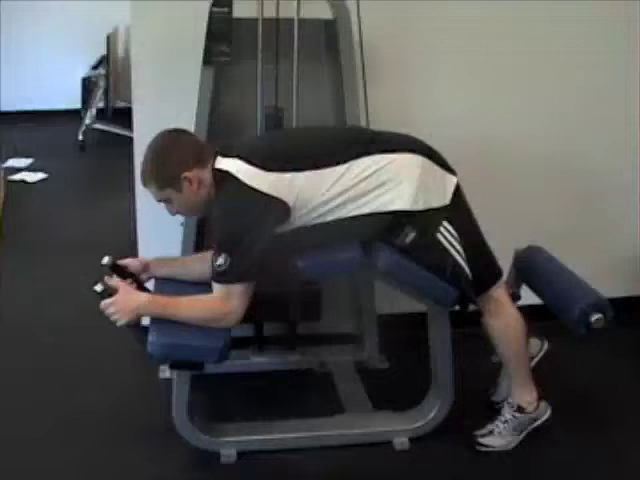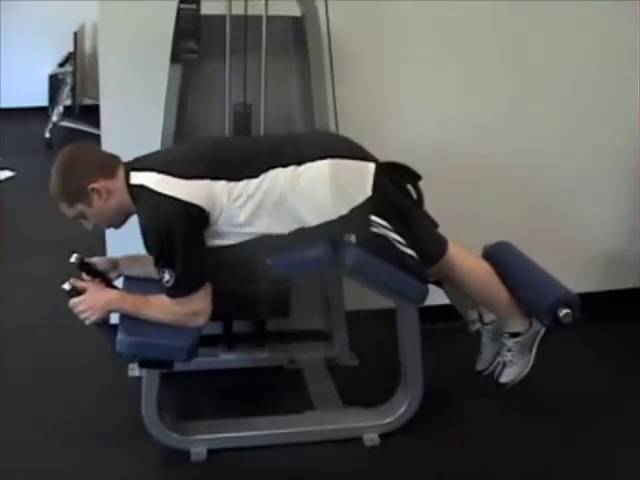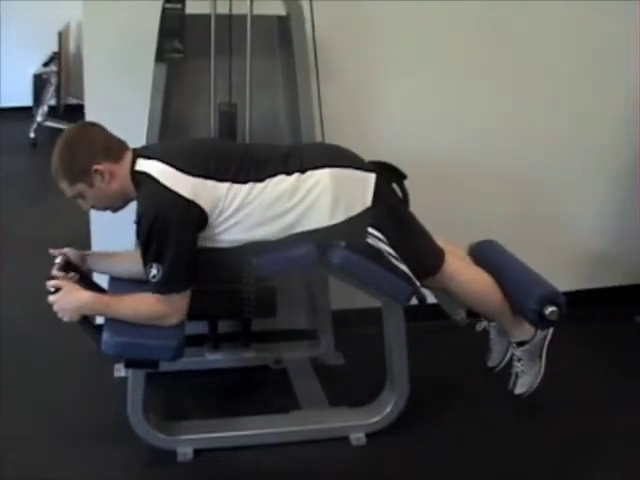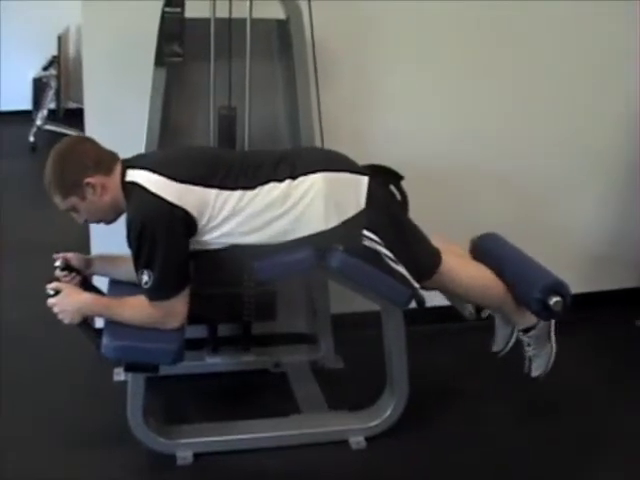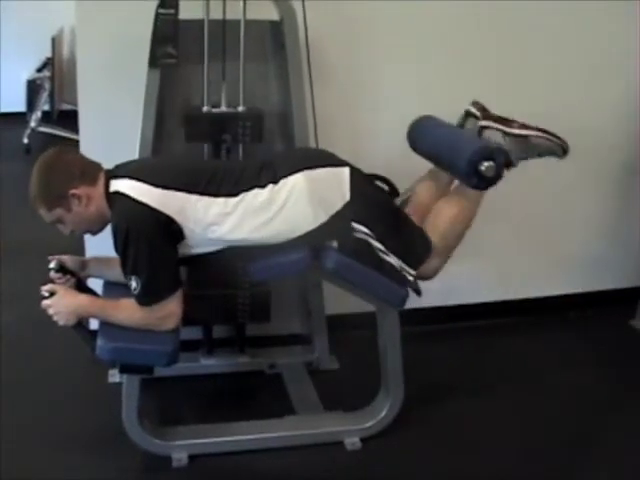
dt=0.7s
person 1, frame 1
left shoulder: (240, 196)
right shoulder: (229, 170)
left elbow: (227, 308)
right elbow: (223, 261)
left wrist: (144, 304)
right wrist: (153, 266)
left hip: (413, 185)
right hip: (391, 179)
left knee: (487, 291)
right knee: (471, 277)
left ankle: (525, 403)
right ankle: (515, 348)
person 1, frame 2
left shoulder: (158, 206)
right shoulder: (147, 176)
left elbow: (193, 310)
right elbow: (179, 263)
left wrist: (113, 301)
right wrist: (118, 264)
left hip: (337, 188)
right hip: (325, 166)
left knee: (438, 258)
right knee: (429, 253)
left ankle: (517, 328)
right ankle: (495, 321)
person 1, frame 3
left shoulder: (161, 200)
right shoulder: (150, 166)
left elbow: (169, 308)
right elbow: (160, 263)
left wrist: (86, 302)
right wrist: (92, 261)
left hip: (340, 198)
right hip: (326, 180)
left knee: (435, 269)
right knee: (427, 257)
left ankle: (524, 333)
right ankle: (500, 318)
person 1, frame 4
left shoulder: (149, 209)
right shoulder: (141, 175)
left elbow: (169, 312)
right elbow: (160, 269)
left wrist: (89, 304)
right wrist: (93, 264)
left hip: (334, 204)
right hip: (324, 183)
left knee: (431, 270)
right knee: (424, 256)
left ankle: (527, 318)
right ankle: (504, 303)
person 1, frame 5
left shoulder: (132, 215)
right shoulder: (126, 183)
left elbow: (161, 313)
right elbow: (154, 271)
left wrist: (85, 306)
right wrist: (88, 266)
left hip: (321, 202)
right hip: (312, 182)
left knee: (426, 259)
right knee: (410, 226)
left ankle: (490, 148)
right ankle: (474, 140)
